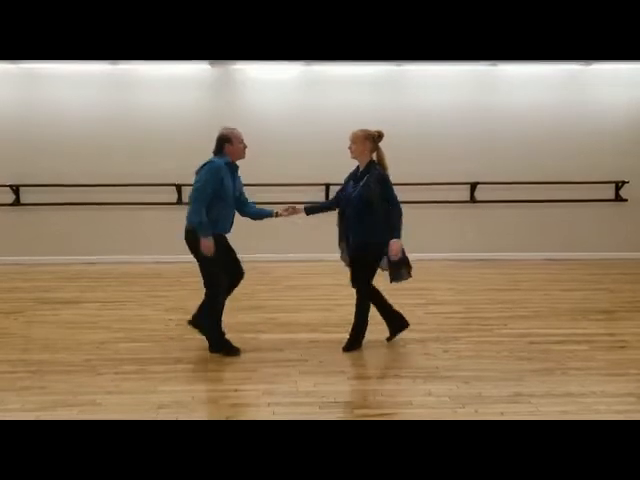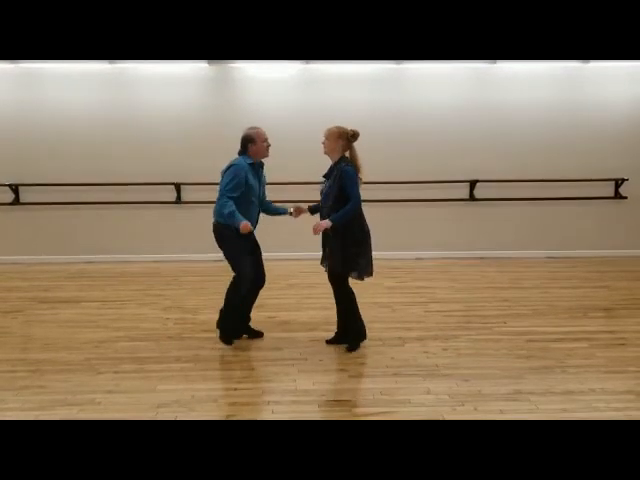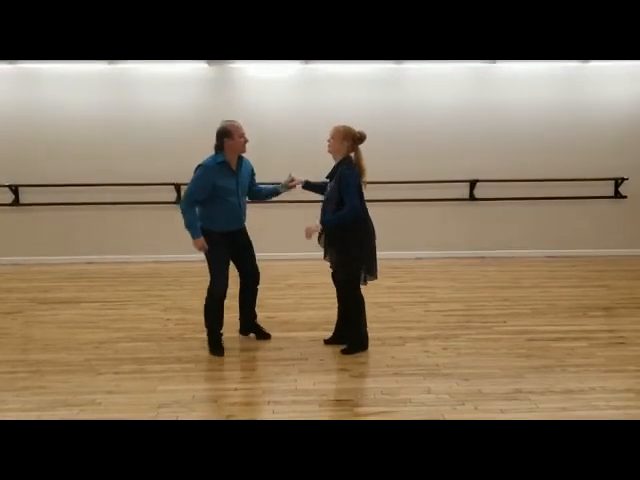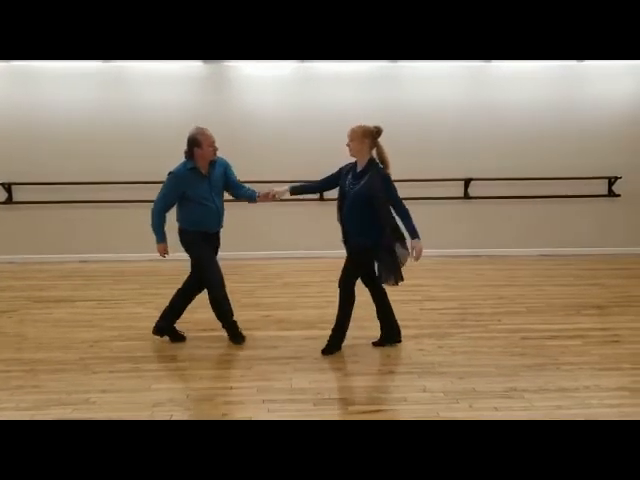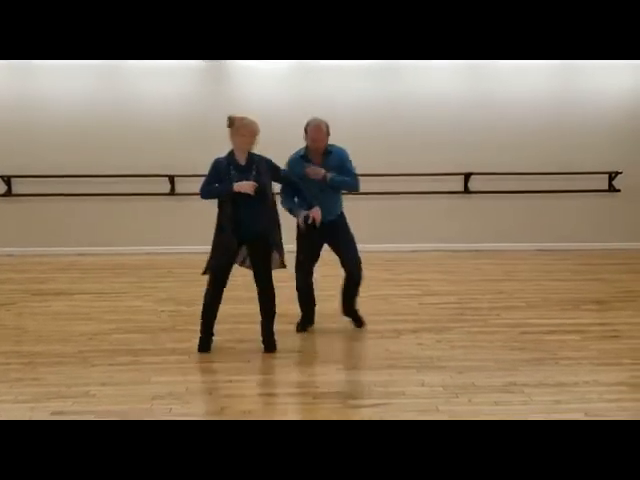
dt=1s
person 1, frame 1
left shoulder: (378, 175)
right shoulder: (353, 176)
left elbow: (395, 207)
right elbow: (334, 204)
left wrist: (396, 238)
right wrist: (303, 210)
left hip: (375, 241)
right hip: (358, 241)
left knee: (361, 285)
right knee: (361, 284)
left ankle: (356, 338)
right ankle: (396, 321)
person 1, frame 2
left shoulder: (346, 170)
right shoulder: (335, 169)
left elbow: (355, 203)
left wrist: (329, 221)
right wrist: (310, 210)
left hip: (350, 236)
right hip: (338, 236)
left knee: (340, 281)
right knee: (336, 279)
left ankle: (357, 332)
right ankle: (345, 331)
person 1, frame 3
left shoulder: (348, 172)
right shoulder: (339, 169)
left elbow: (352, 210)
right elbow: (330, 190)
left wrist: (321, 224)
right wrist: (304, 183)
left hip: (355, 238)
right hip: (344, 237)
left knee: (350, 285)
right knee: (340, 281)
left ankle: (359, 340)
right ankle: (343, 333)
person 1, frame 4
left shoulder: (379, 175)
right shoulder: (347, 171)
left elbow: (398, 207)
right elbow: (321, 185)
left wrist: (414, 237)
right wrist: (289, 190)
left hip: (368, 241)
right hip: (354, 240)
left knee: (346, 283)
right knee: (372, 283)
left ankle: (337, 339)
right ankle: (391, 332)
person 1, frame 5
left shoulder: (263, 164)
right shoulder: (220, 165)
left elbow: (290, 182)
right elbow: (205, 191)
right wrist: (234, 187)
left hip: (259, 233)
right hip: (230, 233)
left knee: (264, 283)
right knee: (216, 282)
left ankle: (268, 335)
right ankle: (206, 334)
person 2, frame 1
left shoulder: (232, 173)
right shoulder: (213, 168)
left elbow: (244, 208)
right elbow: (196, 203)
left wrist: (275, 213)
right wrist: (204, 235)
left hip: (216, 235)
right hip: (203, 236)
left knee: (236, 274)
right knee: (218, 285)
left ankle: (202, 318)
right ankle: (216, 340)
person 2, frame 2
left shoulder: (258, 170)
right shoulder: (239, 168)
left elbow: (262, 204)
right elbow: (224, 199)
left wrist: (287, 211)
right wrist: (239, 221)
left hip: (246, 232)
right hip: (228, 231)
left knee: (258, 278)
right knee: (245, 275)
left ankle: (239, 323)
right ankle: (226, 324)
person 2, frame 3
left shoulder: (245, 165)
right shoulder: (208, 169)
left elbow: (254, 193)
right elbow: (187, 203)
left wrist: (280, 188)
right wrist: (196, 234)
left hip: (238, 232)
right hip: (214, 236)
left knee: (251, 277)
right knee: (219, 286)
left ankle: (248, 324)
right ankle: (214, 336)
person 2, frame 4
left shoulder: (221, 165)
right shoulder: (179, 175)
left elbow: (236, 188)
right elbow: (159, 208)
left wrist: (257, 196)
right wrist: (161, 239)
left hip: (213, 234)
right hip: (193, 235)
left knee: (198, 280)
right knee: (215, 280)
left ankle: (164, 324)
right ankle: (230, 326)
person 2, frame 5
left shoulder: (339, 154)
right shoulder: (295, 162)
left elbow: (354, 183)
right elbow: (286, 196)
left wrist: (326, 176)
right wrist: (298, 212)
left hip: (335, 221)
right hip: (308, 224)
left knee: (354, 266)
right knee: (303, 273)
left ankle: (349, 307)
right ankle: (307, 315)
